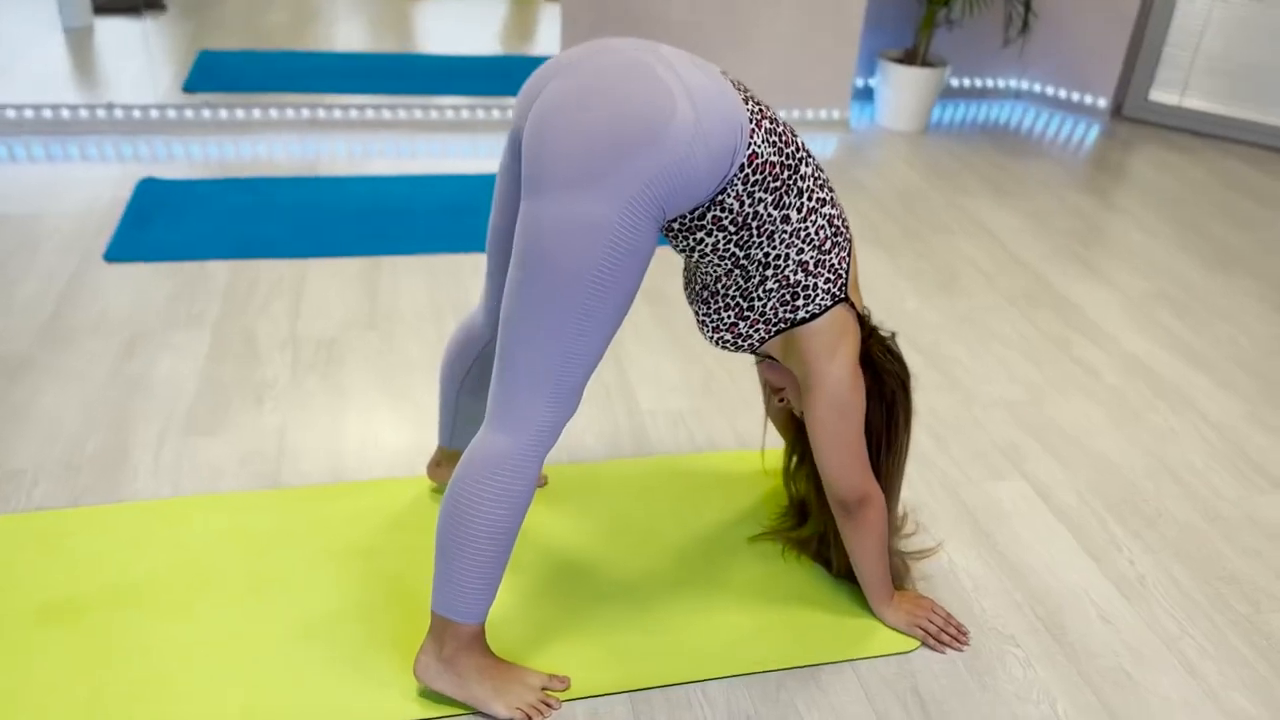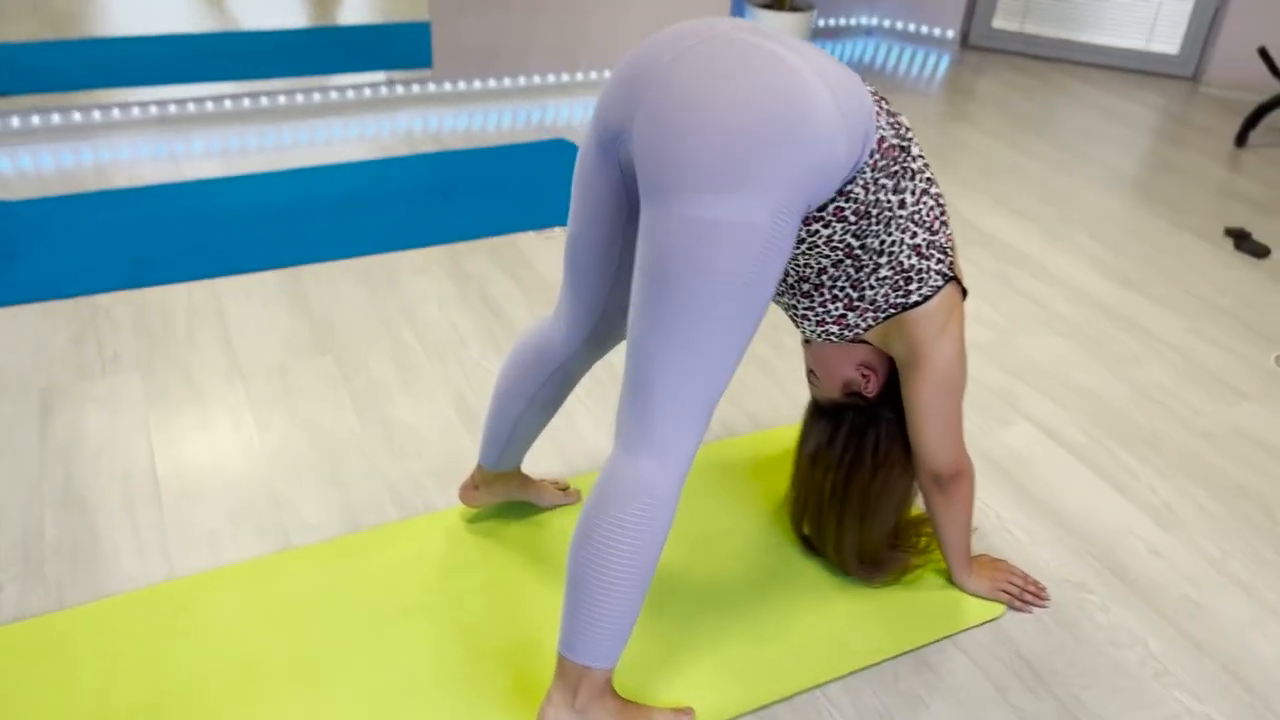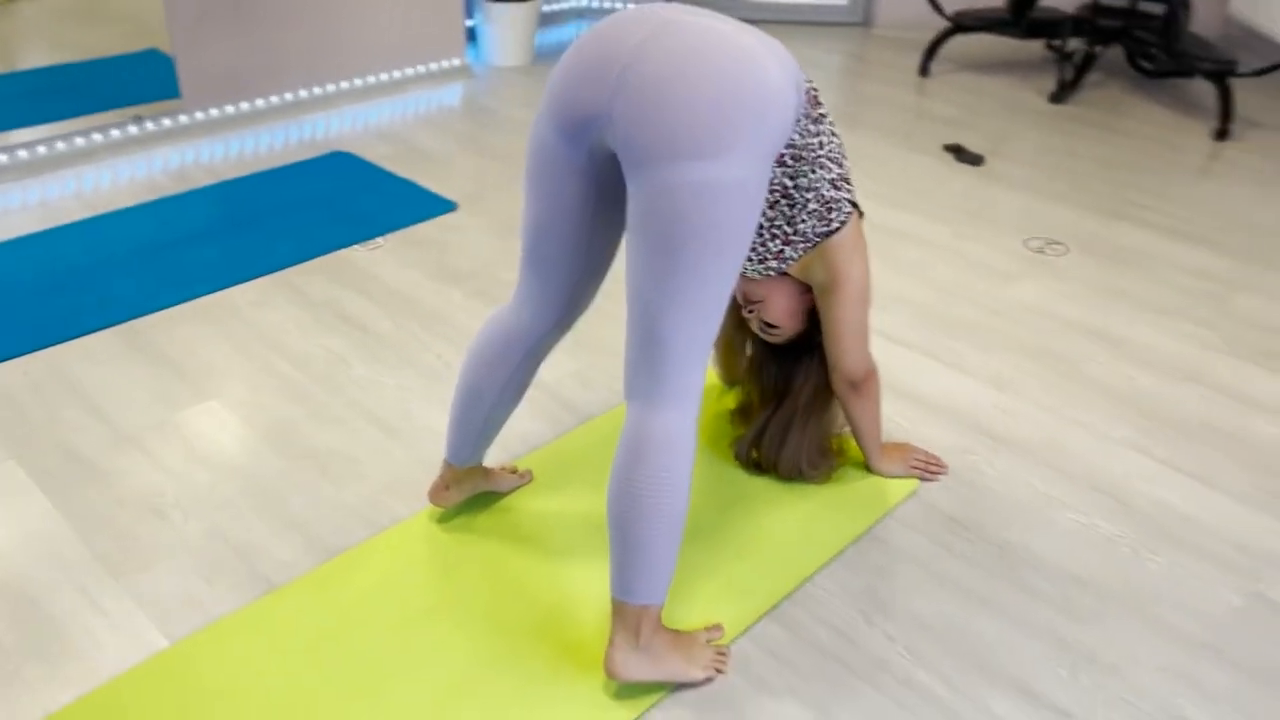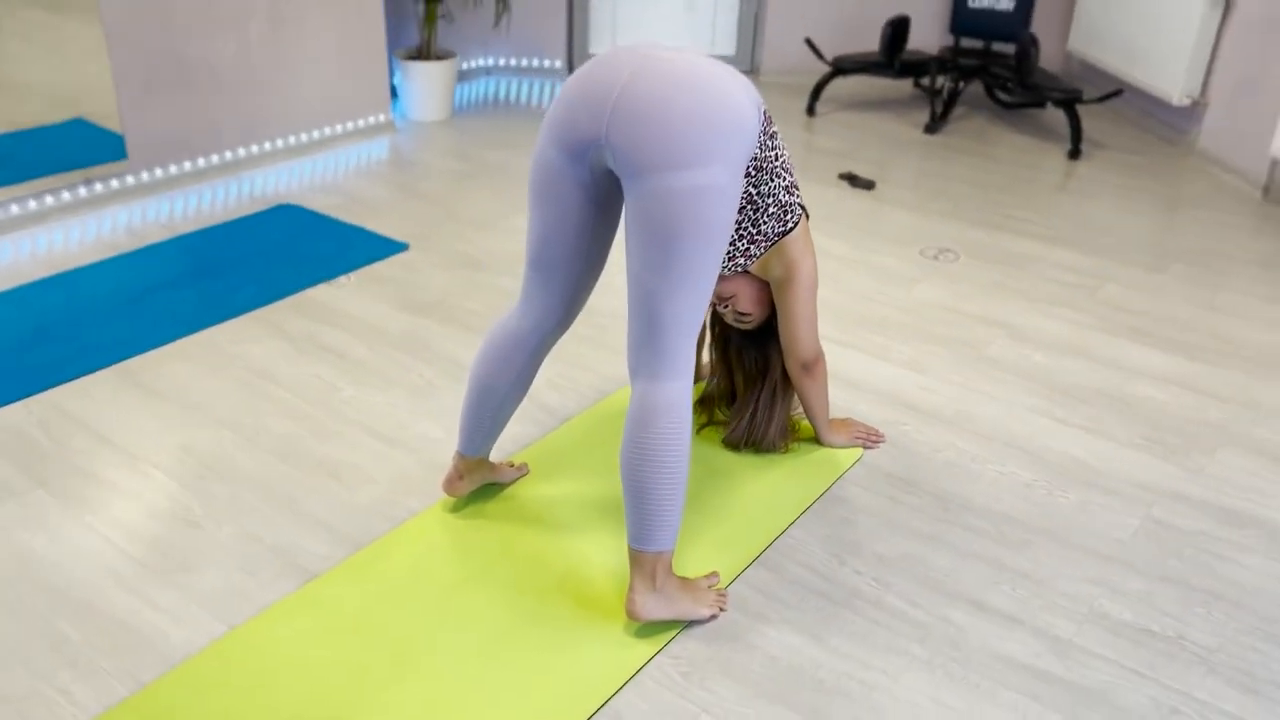
dt=1s
person 1, frame 1
left shoulder: (801, 307)
right shoulder: (828, 339)
left elbow: (776, 381)
right elbow: (855, 494)
left wrist: (802, 457)
right wrist: (885, 599)
right hip: (628, 144)
left knee: (505, 319)
right knee: (530, 416)
left ankle: (454, 455)
right ankle: (451, 652)
person 1, frame 2
right shoulder: (924, 317)
left elbow: (815, 327)
right elbow: (944, 468)
right hip: (745, 138)
left knee: (580, 328)
right knee: (659, 443)
left ankle: (491, 477)
person 1, frame 3
right shoulder: (832, 248)
left elbow: (718, 296)
right elbow: (853, 374)
left wrist: (734, 372)
right wrist: (876, 453)
right hip: (703, 103)
left knee: (537, 310)
right knee: (664, 395)
left ankle: (457, 474)
right ankle: (635, 643)
person 1, frame 4
right shoulder: (784, 249)
left elbow: (683, 315)
right elbow: (804, 358)
left wrist: (690, 370)
right wrist: (826, 428)
left hip: (595, 86)
right hip: (691, 121)
left knee: (538, 313)
right knee: (660, 371)
right ankle: (650, 587)
